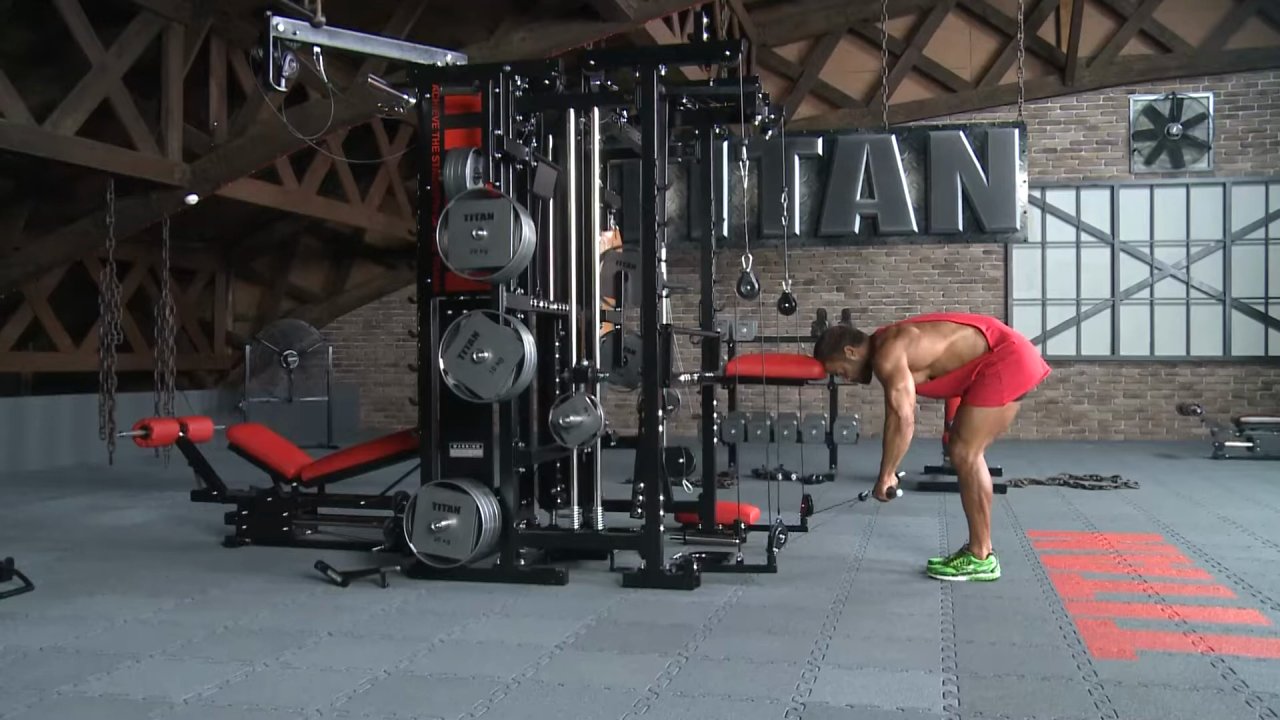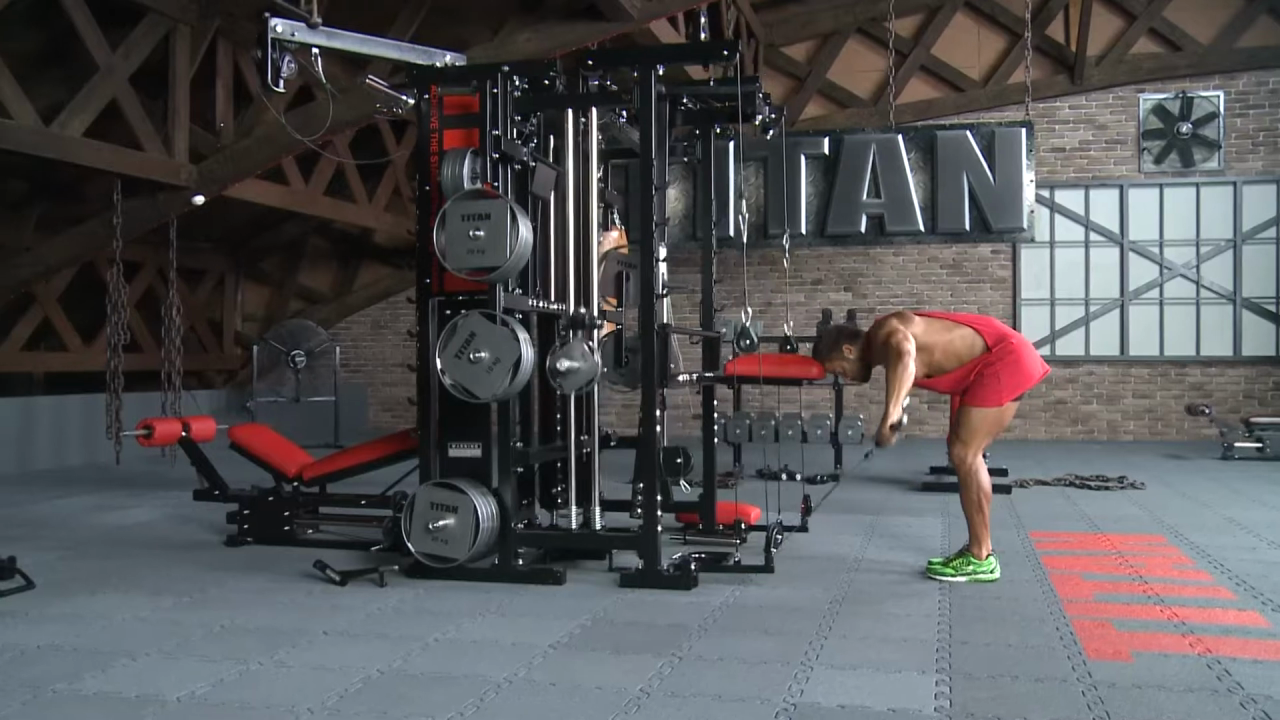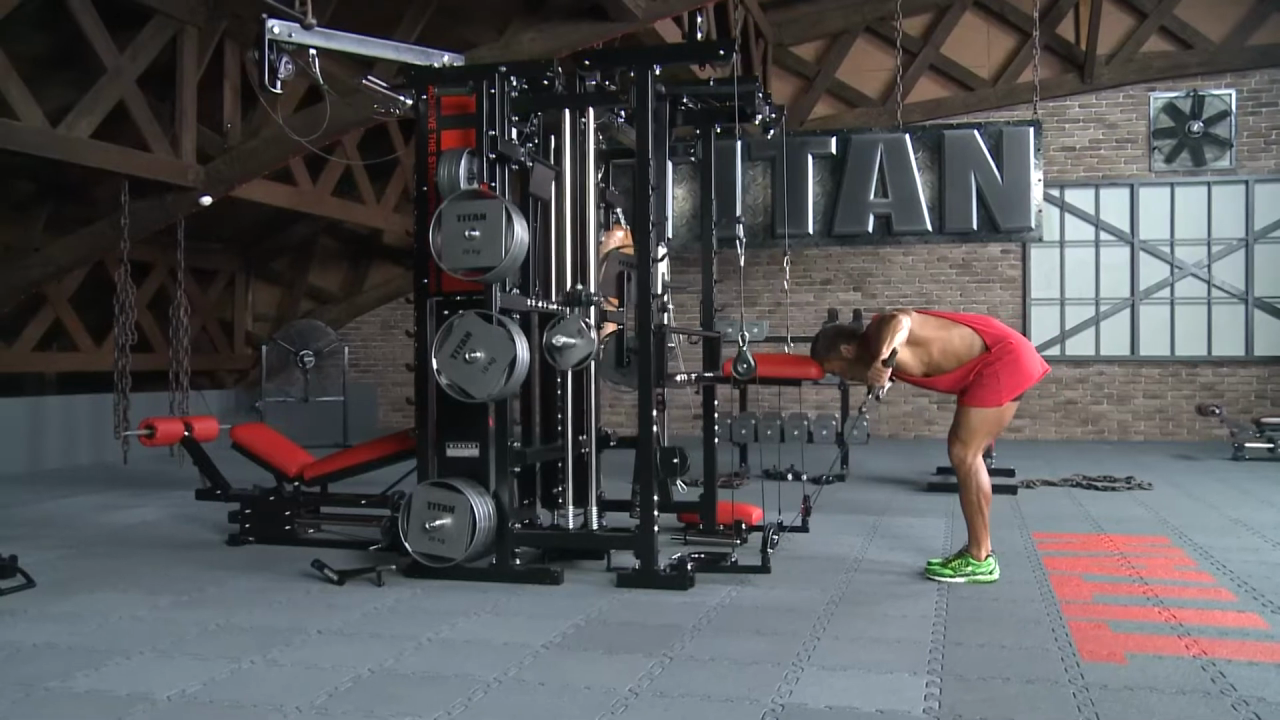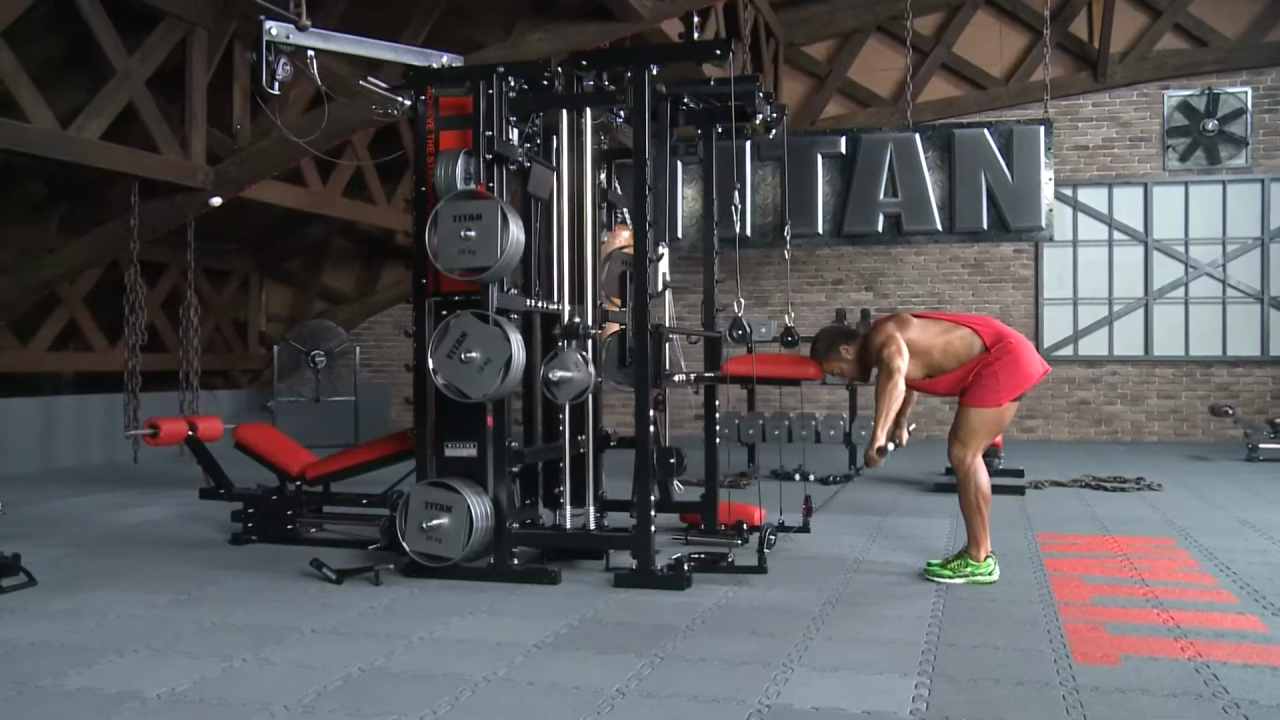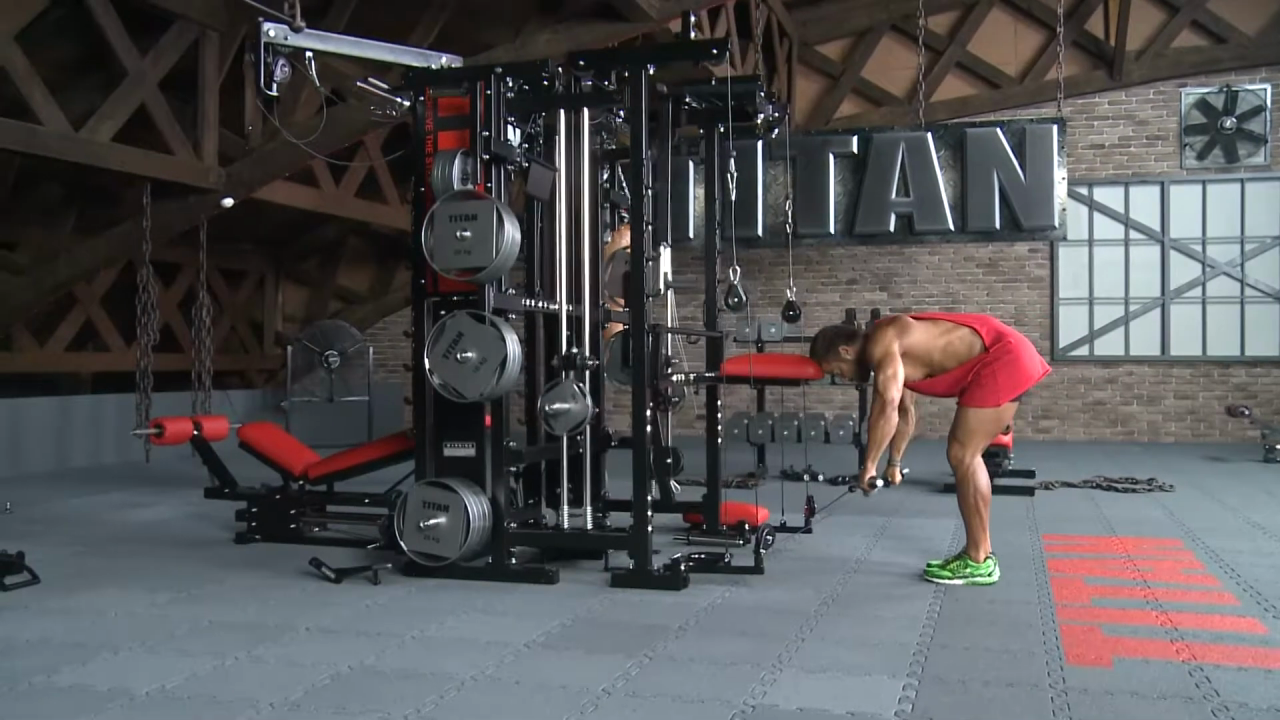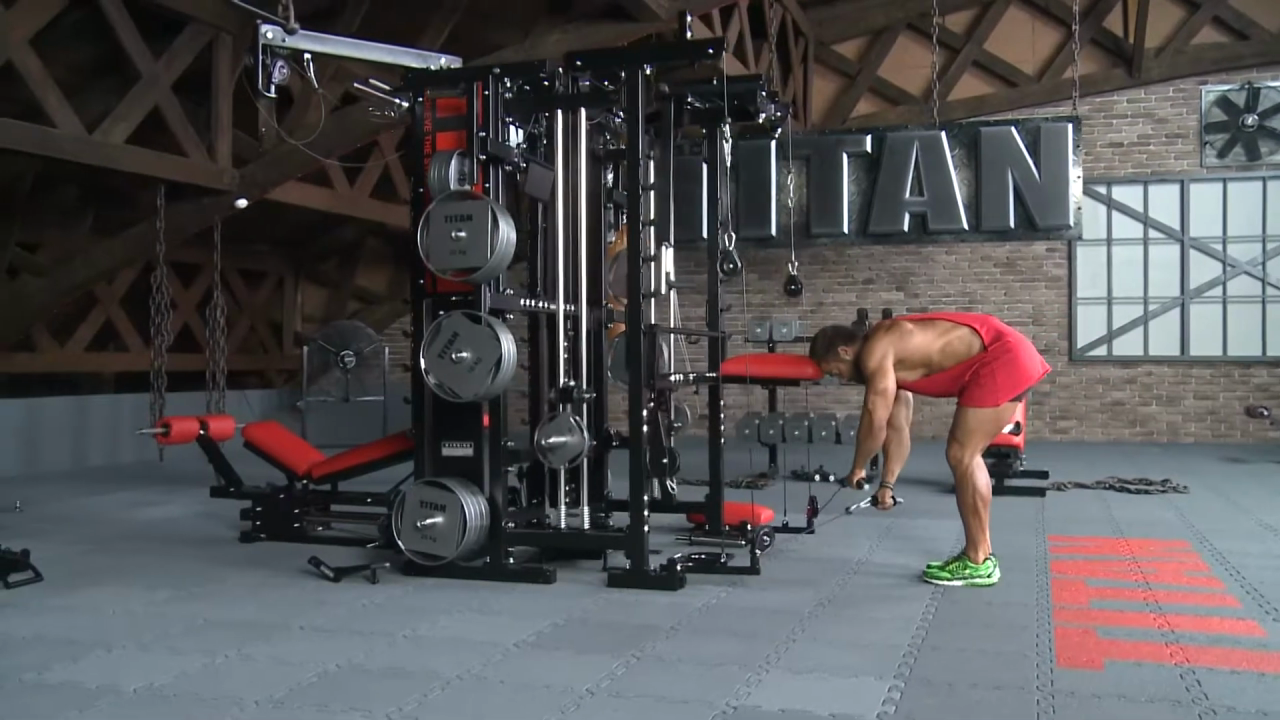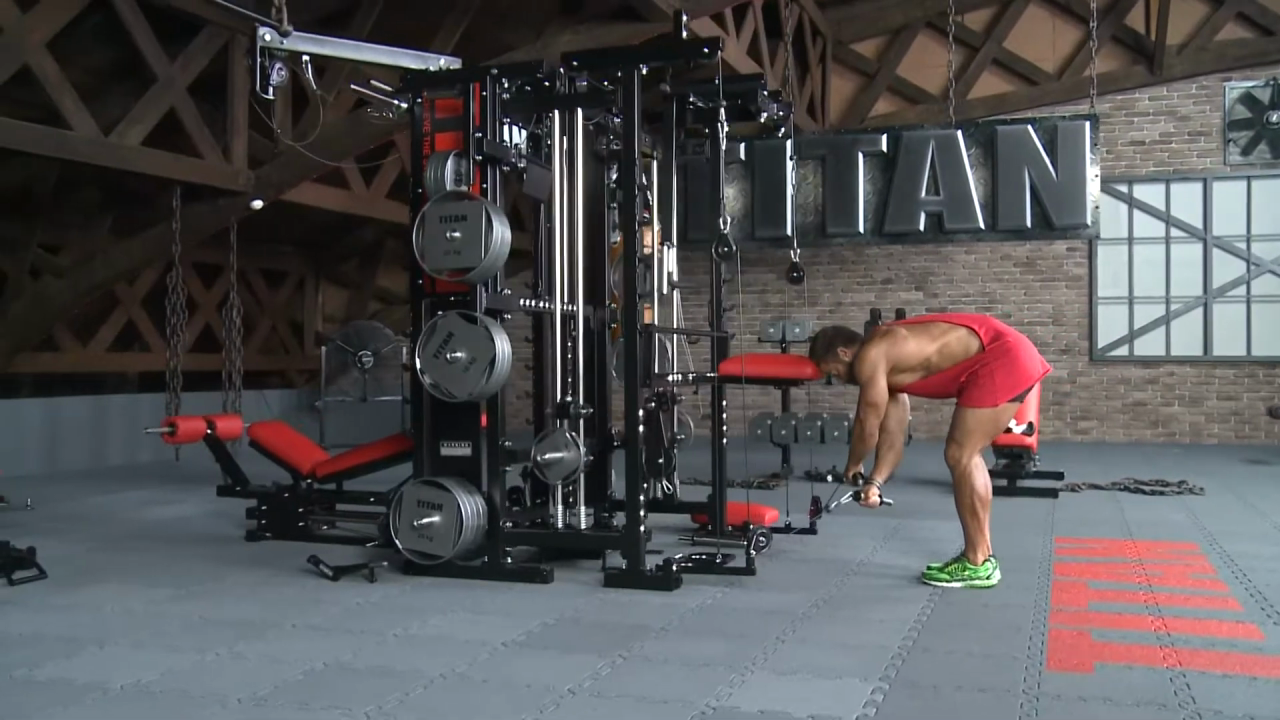
dt=0.4s
person 1, frame 1
left shoulder: (886, 354)
right shoulder: (888, 344)
left elbow: (902, 418)
right elbow: (903, 411)
left wrist: (886, 476)
right wrist: (891, 470)
left hip: (1005, 360)
right hip: (1005, 357)
left knee: (965, 455)
right knee: (966, 453)
left ankle: (981, 559)
right ankle: (979, 549)
person 1, frame 2
left shoulder: (881, 336)
right shoulder: (887, 340)
left elbow: (904, 356)
right elbow: (905, 356)
left wrist: (889, 418)
right wrist: (896, 412)
left hip: (1003, 360)
right hip: (1004, 357)
left knee: (964, 455)
right knee: (965, 453)
left ankle: (981, 560)
right ankle: (979, 550)
person 1, frame 3
left shoulder: (878, 334)
right shoulder: (881, 340)
left elbow: (898, 320)
left wrist: (881, 359)
left hip: (1002, 360)
right hip: (1004, 357)
left knee: (964, 456)
right knee: (965, 453)
left ankle: (980, 560)
right ankle: (979, 551)
person 1, frame 4
left shoulder: (879, 339)
right shoulder: (887, 341)
left elbow: (895, 372)
right elbow: (905, 376)
left wrist: (878, 437)
right wrist: (900, 424)
left hip: (1002, 360)
right hip: (1005, 356)
left knee: (963, 456)
right knee: (966, 454)
left ankle: (979, 561)
right ankle: (979, 552)
person 1, frame 5
left shoulder: (879, 345)
right shoulder: (890, 350)
left elbow: (886, 405)
right elbow: (903, 409)
left wrist: (870, 465)
right wrist: (894, 462)
left hip: (1001, 360)
right hip: (1006, 355)
left knee: (962, 456)
right knee: (966, 455)
left ankle: (979, 562)
right ankle: (979, 553)
person 1, frame 6
left shoulder: (875, 351)
right shoulder: (890, 361)
left elbow: (875, 421)
right elbow: (897, 427)
left wrist: (858, 469)
right wrist: (887, 484)
left hip: (1001, 360)
right hip: (1007, 356)
left knee: (961, 456)
right knee: (967, 455)
left ankle: (978, 563)
right ankle: (980, 554)
person 1, frame 7
left shoulder: (871, 357)
right shoulder: (888, 365)
left elbow: (867, 426)
right elbow: (892, 434)
left wrist: (853, 466)
right wrist: (874, 482)
left hip: (1001, 360)
right hip: (1009, 355)
left knee: (960, 457)
right knee: (967, 456)
left ankle: (978, 565)
right ankle: (980, 556)
